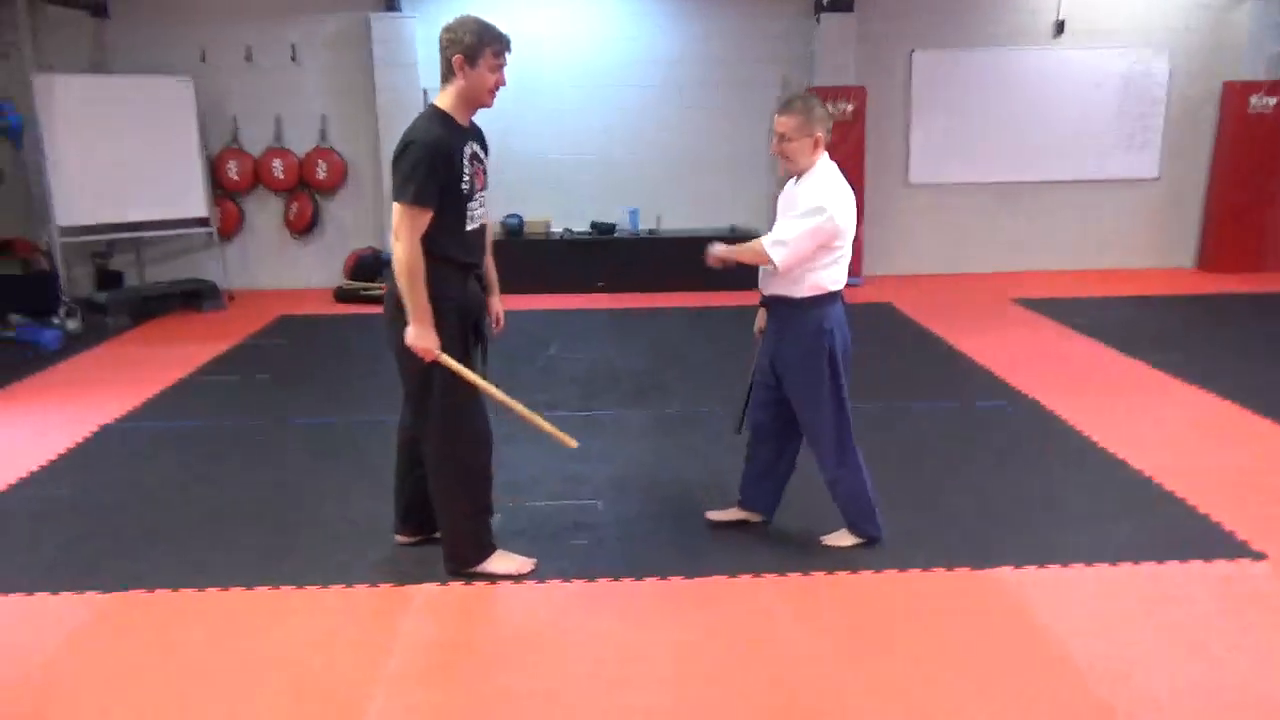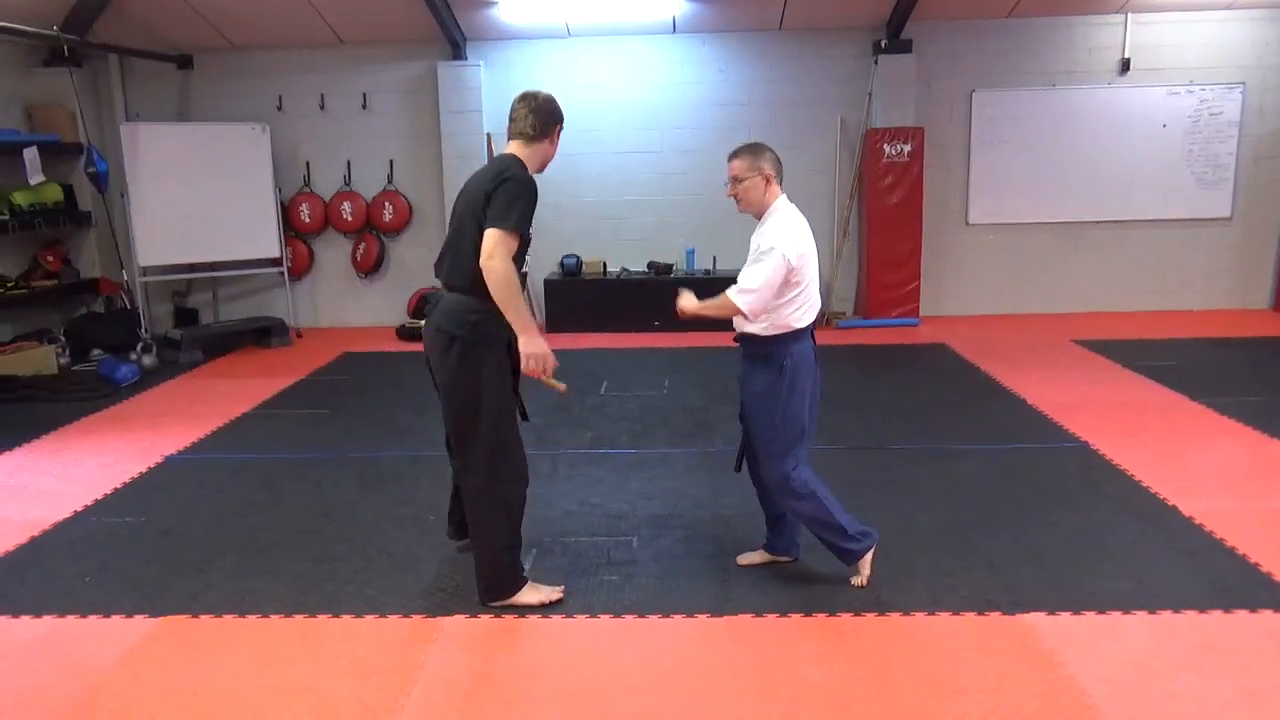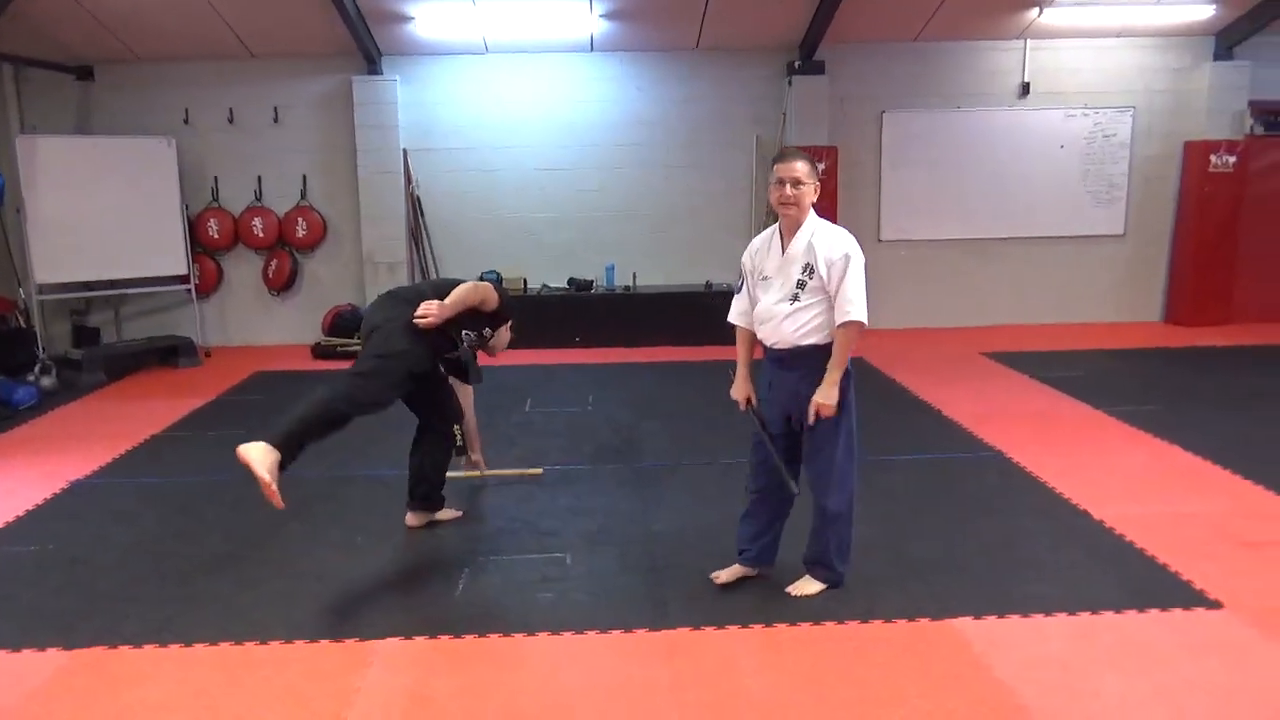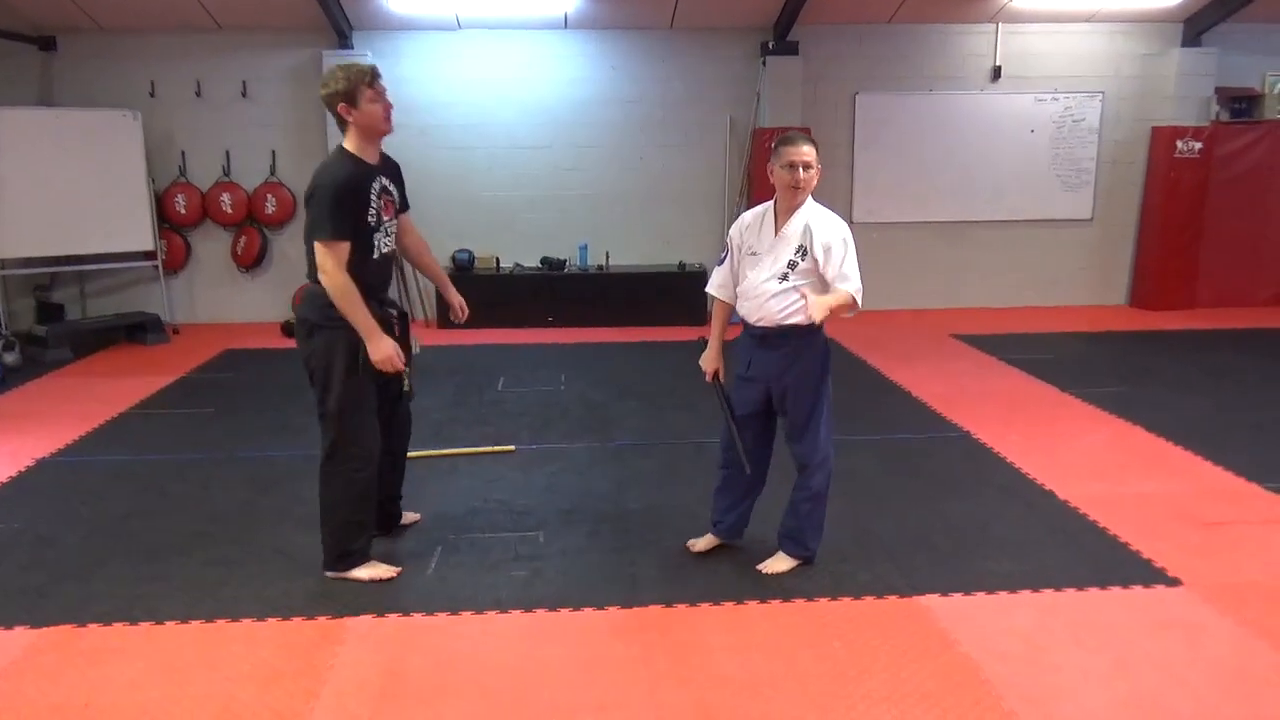
dt=1s
person 1, frame 1
left shoulder: (472, 136)
right shoulder: (428, 141)
right elbow: (405, 238)
left wrist: (490, 290)
right wrist: (419, 321)
left hip: (458, 296)
right hip: (431, 302)
left knee: (429, 415)
right knee: (458, 426)
left ankle: (416, 520)
right ankle: (471, 548)
person 1, frame 2
left shoulder: (491, 174)
right shoulder: (518, 180)
right elbow: (494, 258)
right wrist: (528, 333)
left hip: (453, 325)
right hip: (473, 333)
left knee: (473, 442)
right knee: (497, 458)
left ankle: (465, 522)
right ankle: (502, 583)
person 1, frame 3
left shoulder: (464, 349)
right shoulder: (499, 302)
left elbow: (463, 405)
right elbow: (475, 290)
left wrist: (473, 451)
right wrist: (445, 310)
right hip: (401, 323)
left knee: (444, 415)
right knee: (362, 390)
left ankle: (423, 505)
right ankle: (268, 452)
person 1, frame 4
left shoulder: (387, 168)
right shoulder: (335, 180)
left elbow: (405, 235)
right elbow: (330, 270)
left wrist: (446, 287)
right wrist: (374, 336)
left hip: (374, 312)
right hip: (337, 327)
left knee: (394, 421)
right knee: (352, 440)
left ankle: (384, 513)
right ankle: (345, 557)
person 2, frame 1
left shoulder: (825, 195)
right shoulder: (799, 184)
left elbow: (770, 254)
left wrist: (725, 252)
right wrist: (769, 306)
left hip: (813, 324)
right hip: (788, 318)
left knee: (827, 429)
right knee: (768, 418)
left ankle: (862, 525)
right ankle: (755, 503)
person 2, frame 2
left shoulder: (780, 236)
right shoulder: (776, 225)
left elbow: (741, 303)
left wrist: (694, 306)
left hip: (781, 361)
right hip: (767, 357)
left knee: (783, 467)
right knee: (761, 458)
left ankle: (855, 544)
right ankle: (780, 544)
person 2, frame 3
left shoulder: (836, 245)
right shoulder: (758, 248)
left elbow: (851, 321)
right elbow: (746, 317)
left wrist: (831, 383)
right wrist: (742, 375)
left hip: (821, 369)
right hip: (774, 370)
left knee: (829, 476)
right knee: (766, 470)
left ankle: (824, 568)
right ankle: (751, 557)
person 2, frame 4
left shoulder: (829, 229)
right shoulder: (747, 224)
left elbow: (851, 297)
right elbow: (724, 288)
left wrist: (827, 302)
right wrist: (713, 347)
left hip: (801, 349)
right hip: (752, 346)
left knee: (810, 452)
right knee: (740, 441)
left ankle: (797, 545)
right ankle: (726, 525)
